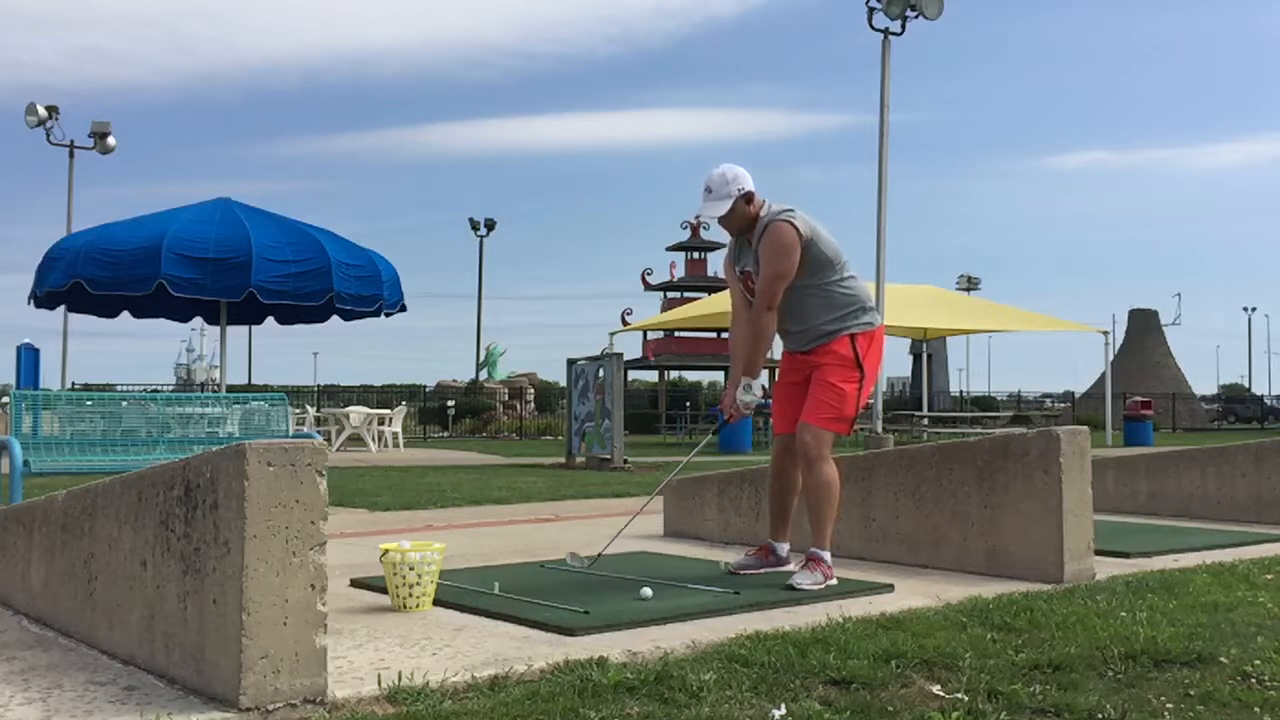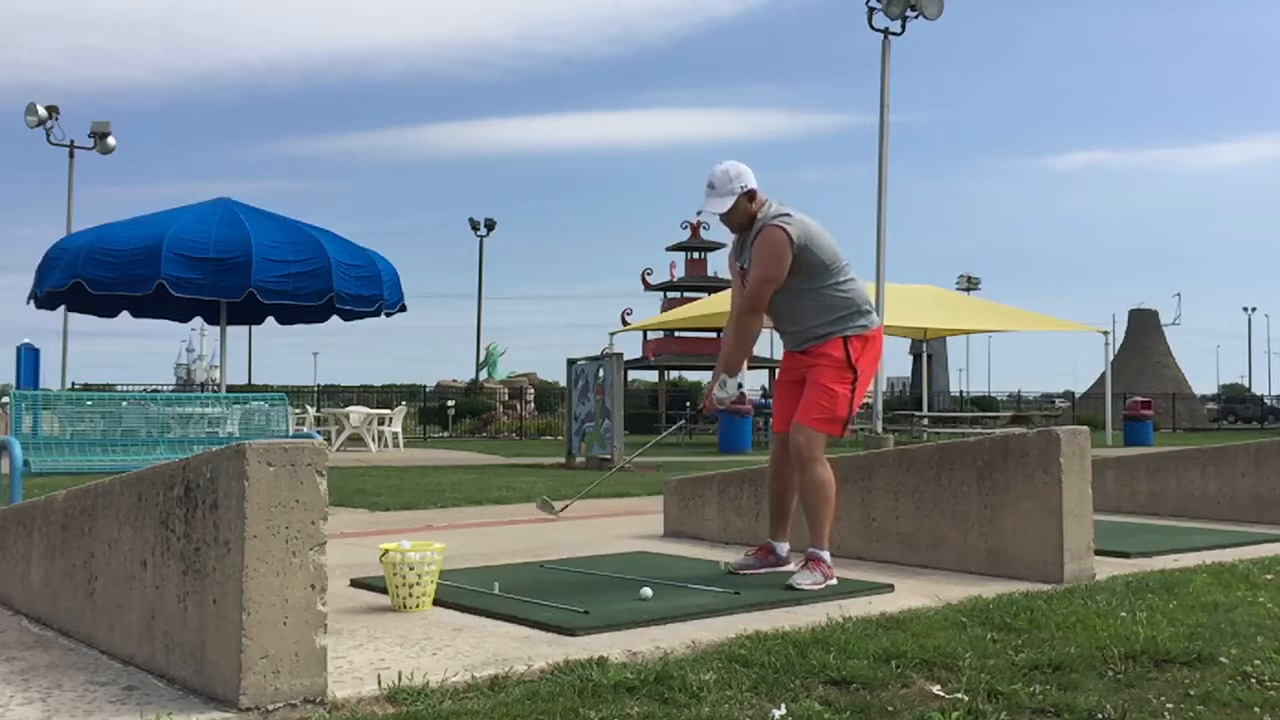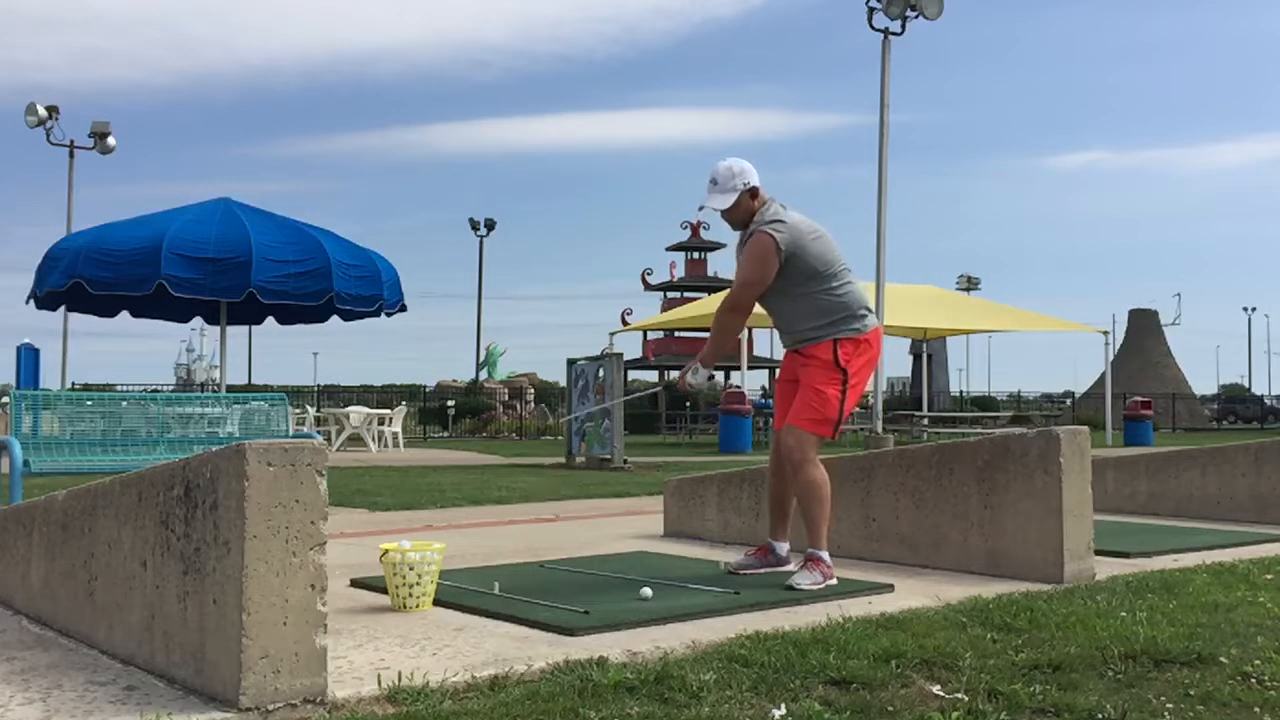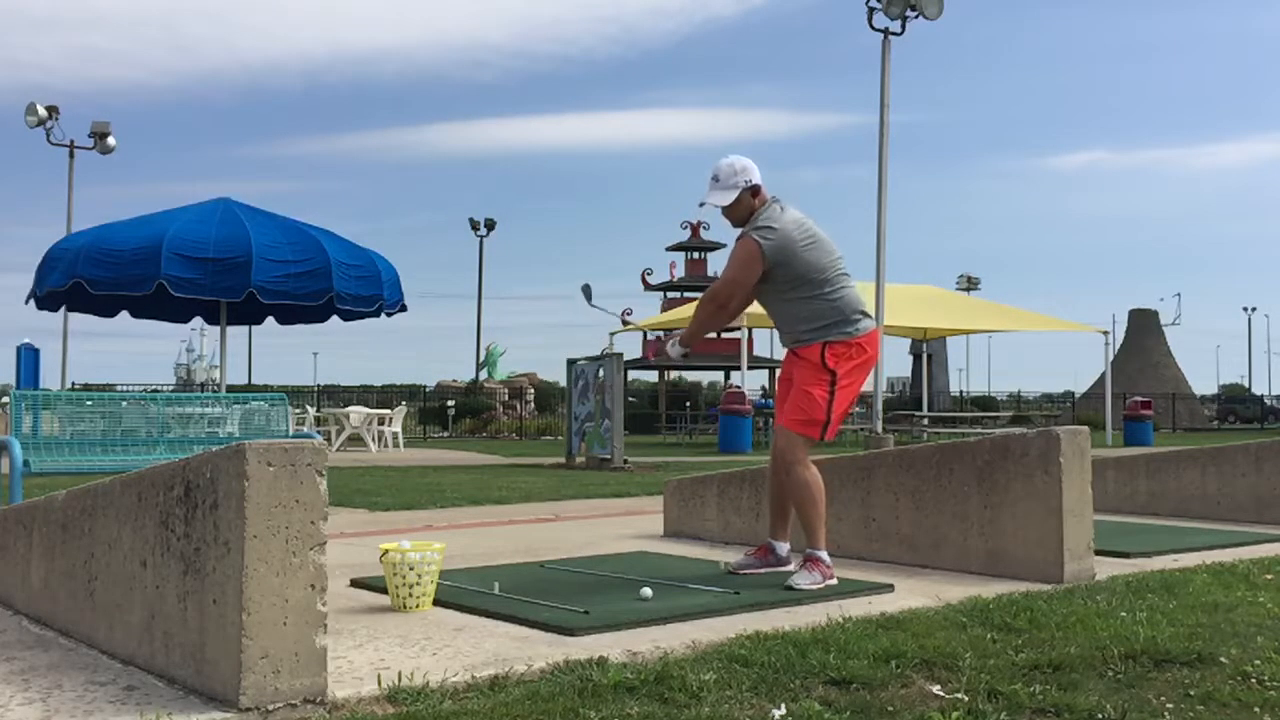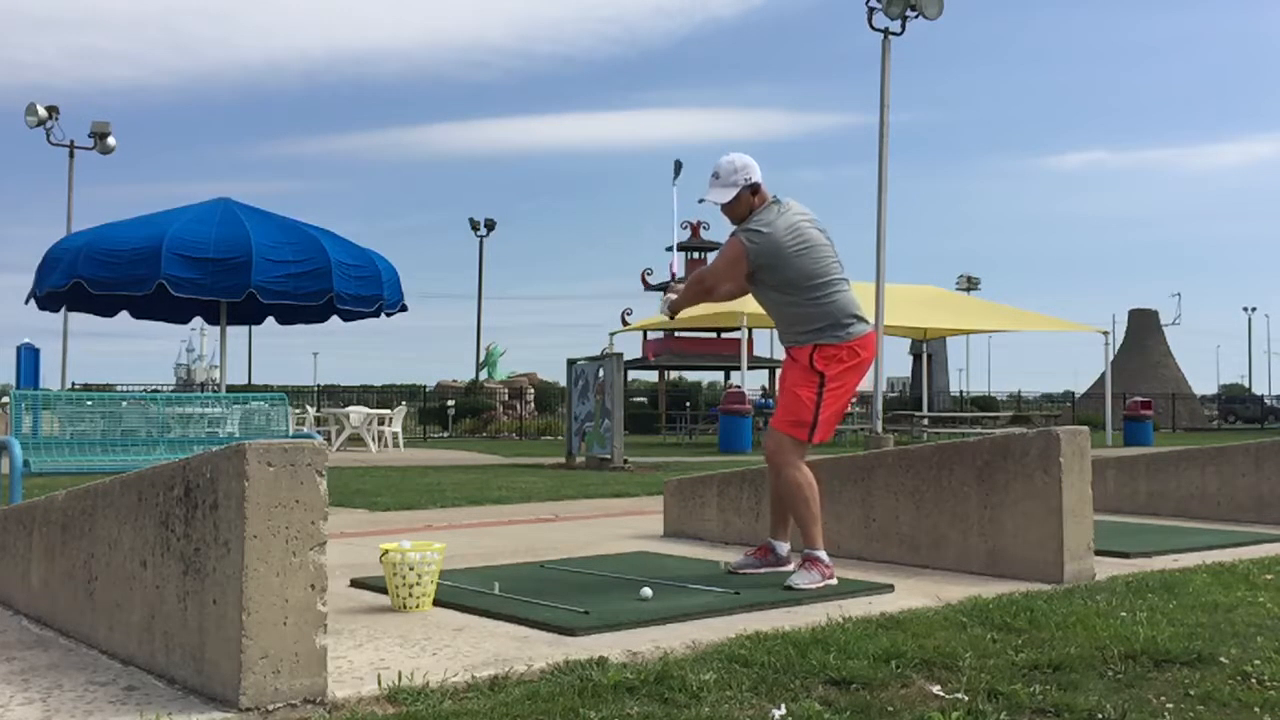
dt=0.5s
person 1, frame 1
left shoulder: (781, 229)
right shoulder: (735, 254)
left elbow: (765, 312)
right elbow: (742, 321)
left wrist: (750, 383)
right wrist: (734, 384)
left hip: (848, 341)
right hip: (801, 349)
left knee: (812, 445)
right knee: (785, 447)
left ankle: (821, 559)
right ankle: (777, 548)
person 1, frame 2
left shoulder: (776, 232)
right shoulder: (741, 247)
left elbow: (752, 313)
right elbow: (737, 317)
left wrist: (728, 379)
right wrist: (718, 377)
left hip: (847, 343)
right hip: (801, 348)
left knee: (806, 445)
right knee: (782, 446)
left ankle: (820, 559)
right ankle: (777, 548)
person 1, frame 3
left shoulder: (769, 236)
right shoulder: (752, 234)
left elbow: (733, 308)
right elbow: (738, 309)
left wrist: (702, 365)
right wrist: (707, 360)
left hip: (843, 345)
right hip: (804, 347)
left knee: (799, 447)
right knee: (782, 447)
left ankle: (820, 559)
right ankle: (777, 548)
person 1, frame 4
left shoulder: (759, 239)
right shoulder: (776, 219)
left elbow: (717, 298)
right elbow: (738, 300)
left wrist: (682, 341)
right wrist: (696, 334)
left hip: (840, 347)
right hip: (808, 347)
left knee: (792, 448)
right knee: (782, 448)
left ankle: (819, 560)
right ankle: (777, 548)
person 1, frame 5
left shoulder: (751, 239)
right shoulder: (790, 212)
left elbow: (704, 282)
right elbow: (743, 283)
left wrist: (674, 302)
right wrist: (688, 294)
left hip: (833, 350)
right hip: (813, 347)
left knee: (783, 448)
right knee: (782, 448)
left ankle: (818, 560)
right ankle: (778, 548)
